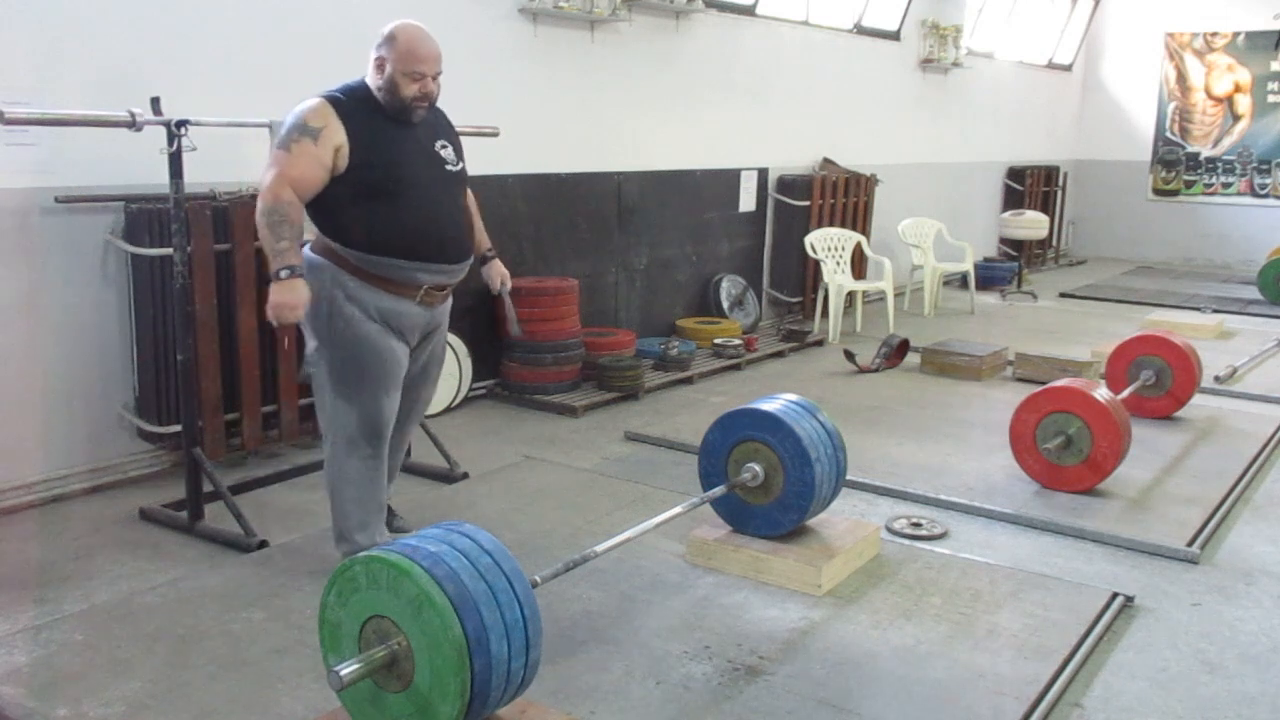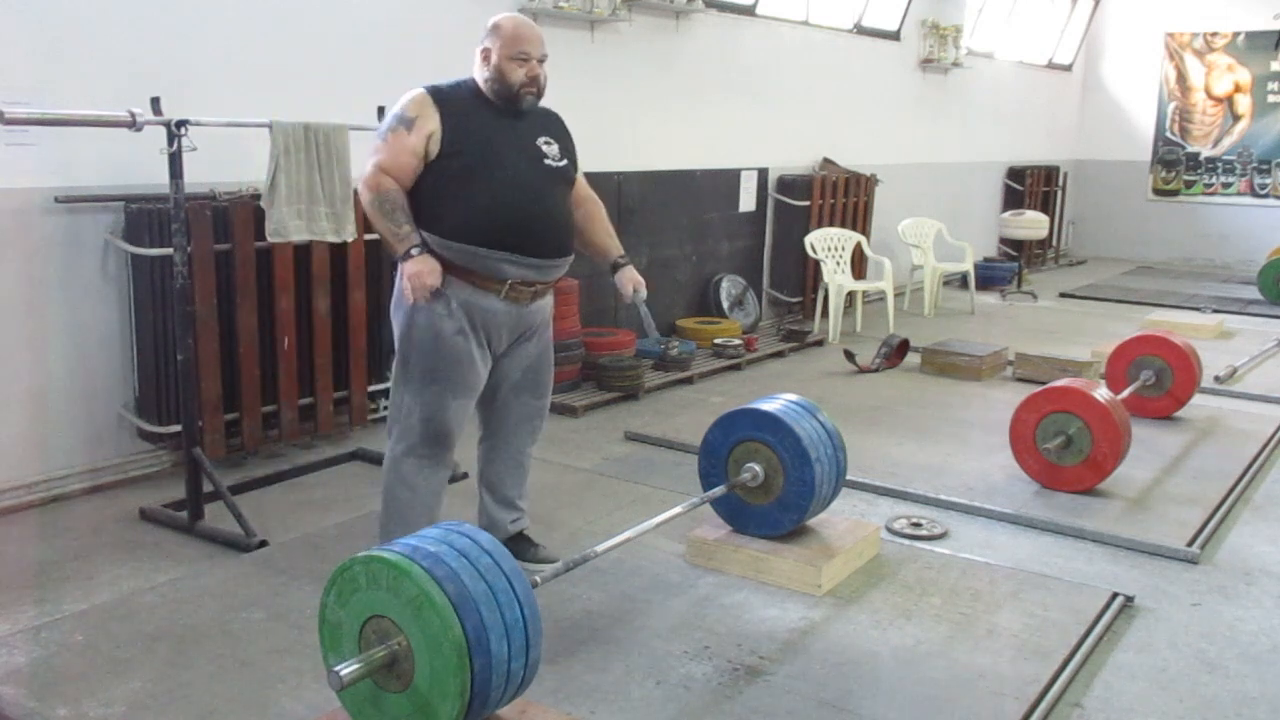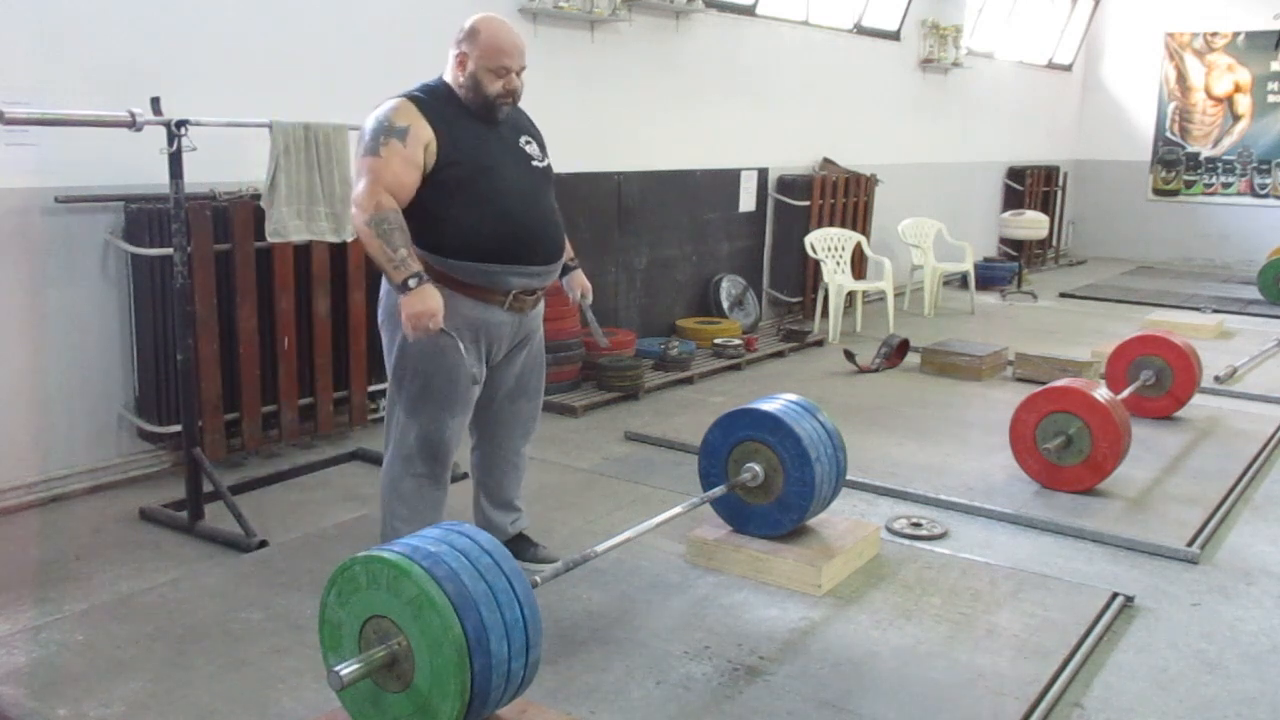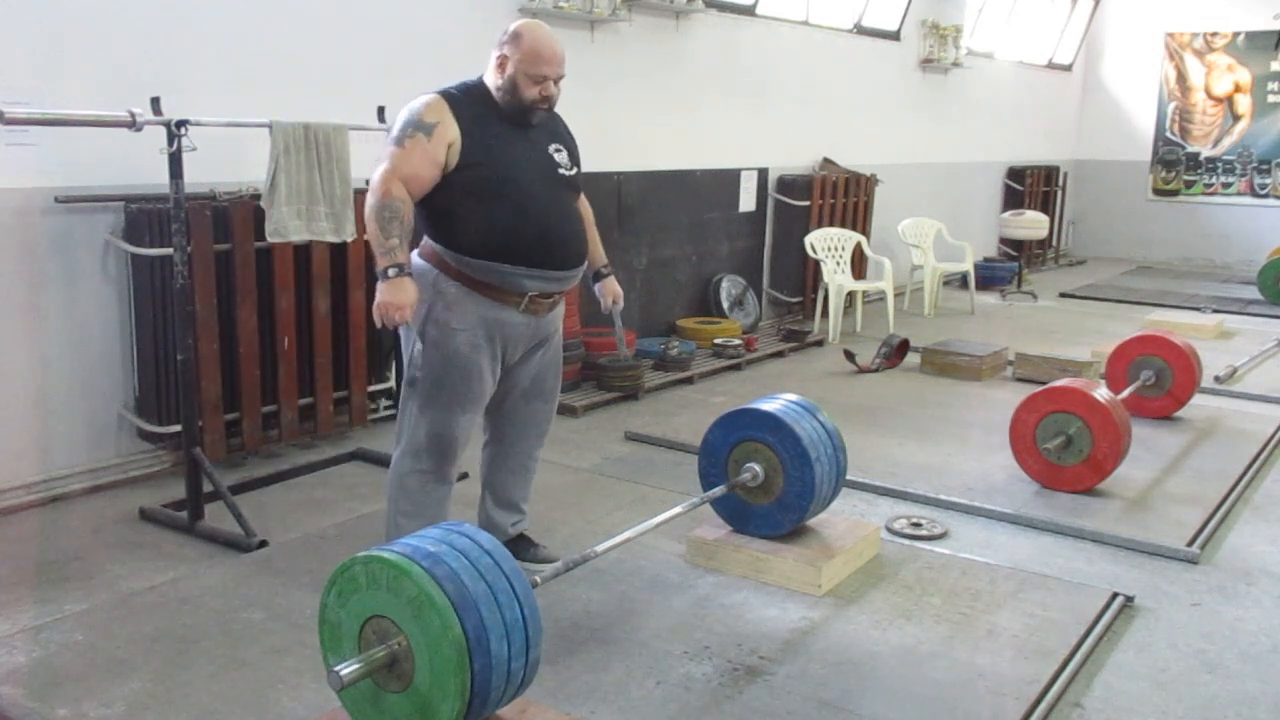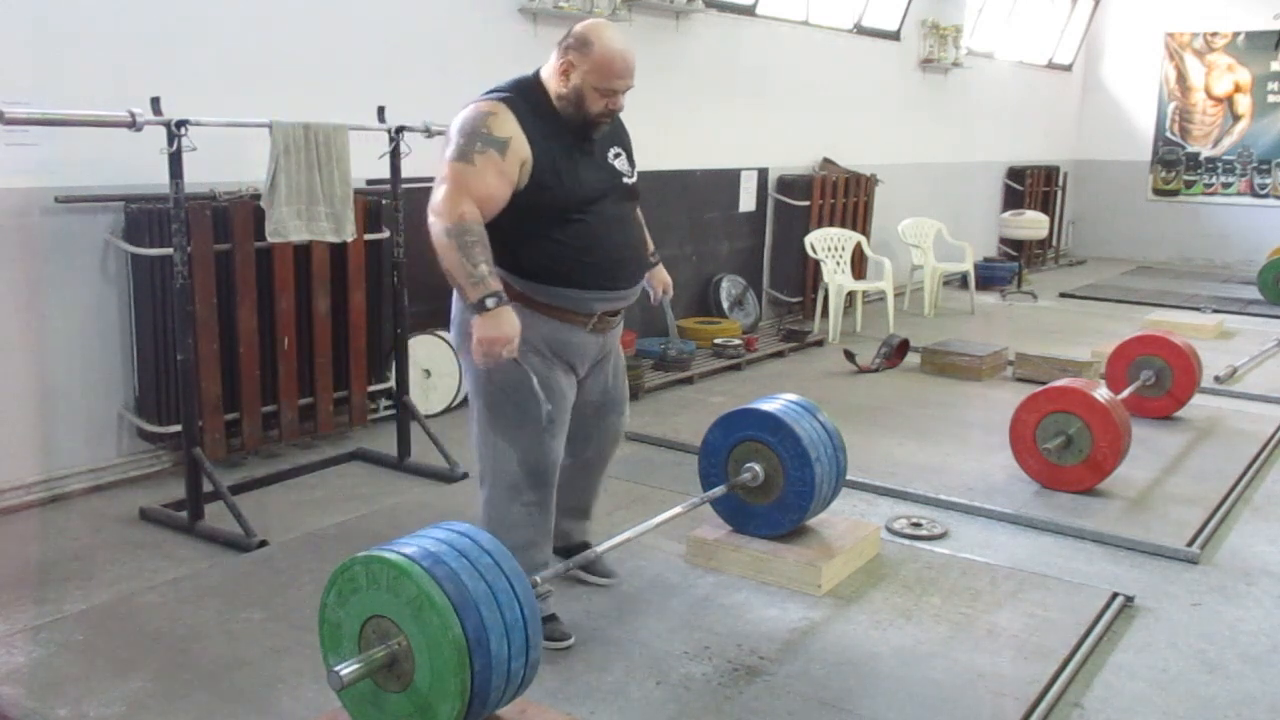
dt=1s
person 1, frame 1
left shoulder: (437, 123)
right shoulder: (328, 120)
left elbow: (459, 197)
right elbow: (279, 195)
left wrist: (486, 256)
right wrist: (287, 273)
left hip: (431, 303)
right hip: (359, 301)
left knee: (400, 418)
right knee: (362, 428)
left ankle: (374, 504)
right ankle: (365, 550)
person 1, frame 2
left shoulder: (551, 126)
right shoulder: (431, 110)
left elbow: (579, 202)
right elbow: (378, 181)
left wrist: (619, 262)
right wrist: (411, 252)
left hip: (531, 306)
right hip: (453, 299)
left knee: (517, 426)
right knee: (429, 430)
left ankle: (504, 530)
person 1, frame 3
left shoulder: (518, 121)
right shoulder: (409, 119)
left elbow: (539, 204)
right elbow: (373, 205)
left wrist: (568, 264)
right wrist: (412, 284)
left hip: (521, 311)
right hip: (448, 309)
left knee: (509, 433)
right knee: (426, 443)
left ankle: (503, 533)
person 1, frame 4
left shoulder: (553, 127)
right shoulder: (442, 117)
left elbow: (574, 204)
right elbow: (389, 190)
left wrist: (600, 271)
right wrist: (395, 272)
left hip: (541, 313)
right hip: (462, 308)
left knee: (522, 433)
right knee: (434, 440)
left ankle: (504, 532)
person 1, frame 5
left shoulder: (606, 124)
right shoulder: (499, 124)
right elbow: (453, 212)
left wrist: (648, 260)
right wrist: (488, 305)
left hip: (597, 325)
right hip: (525, 327)
left knee: (600, 433)
right knee: (525, 468)
left ankle: (566, 534)
